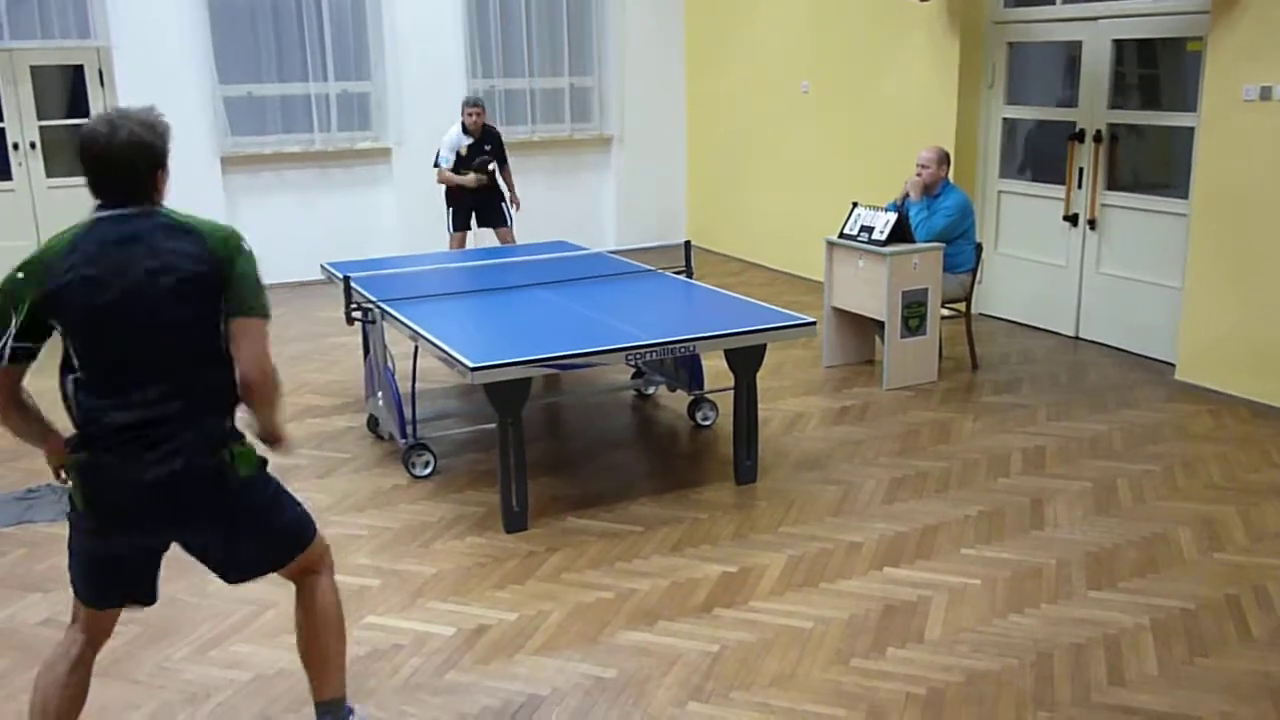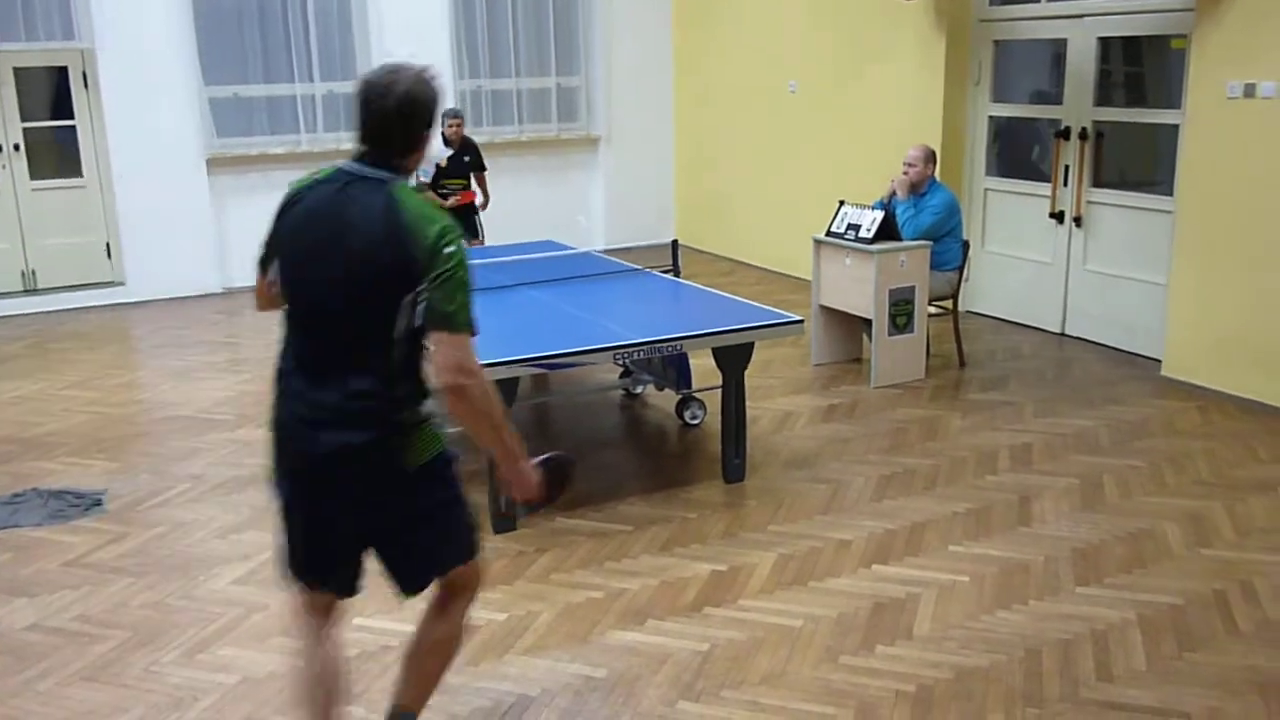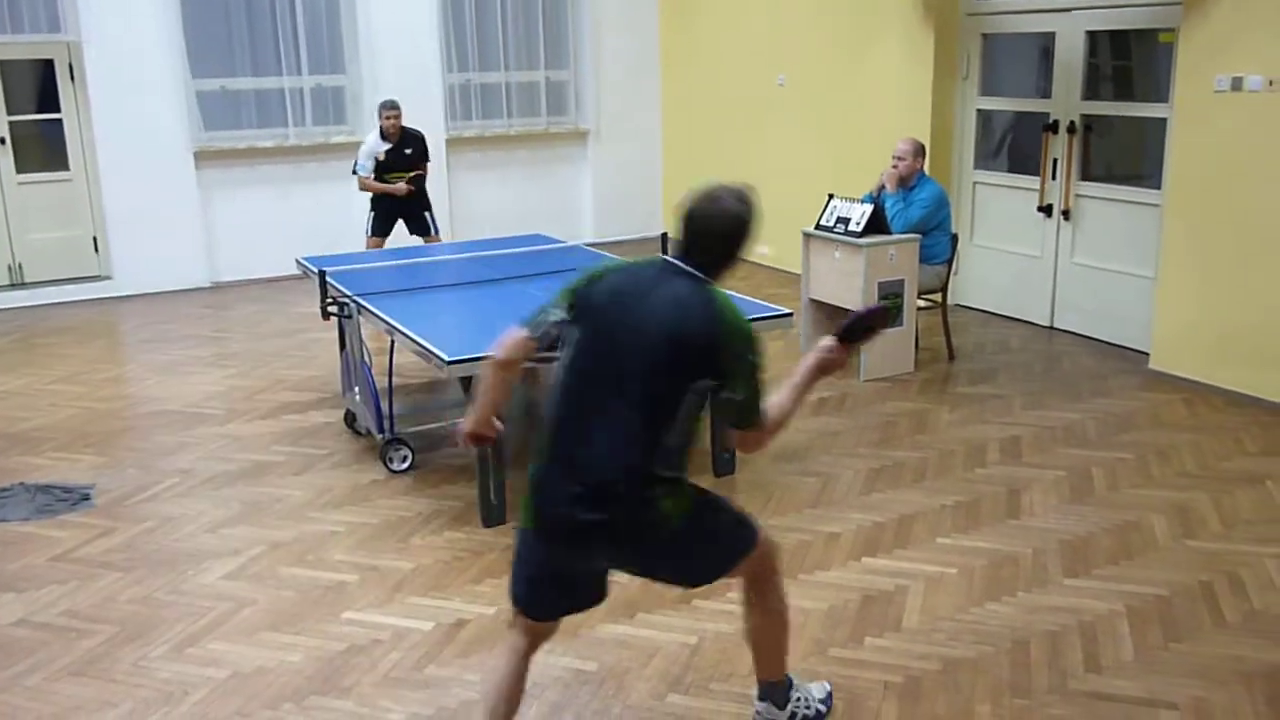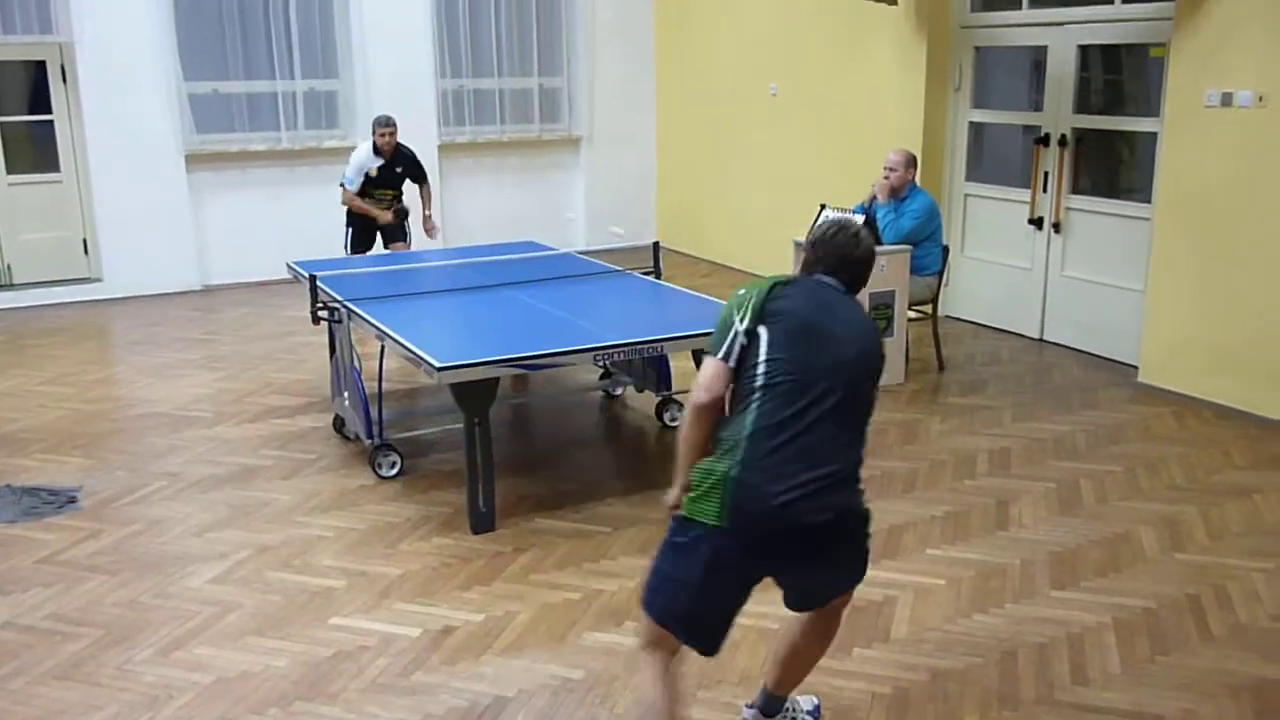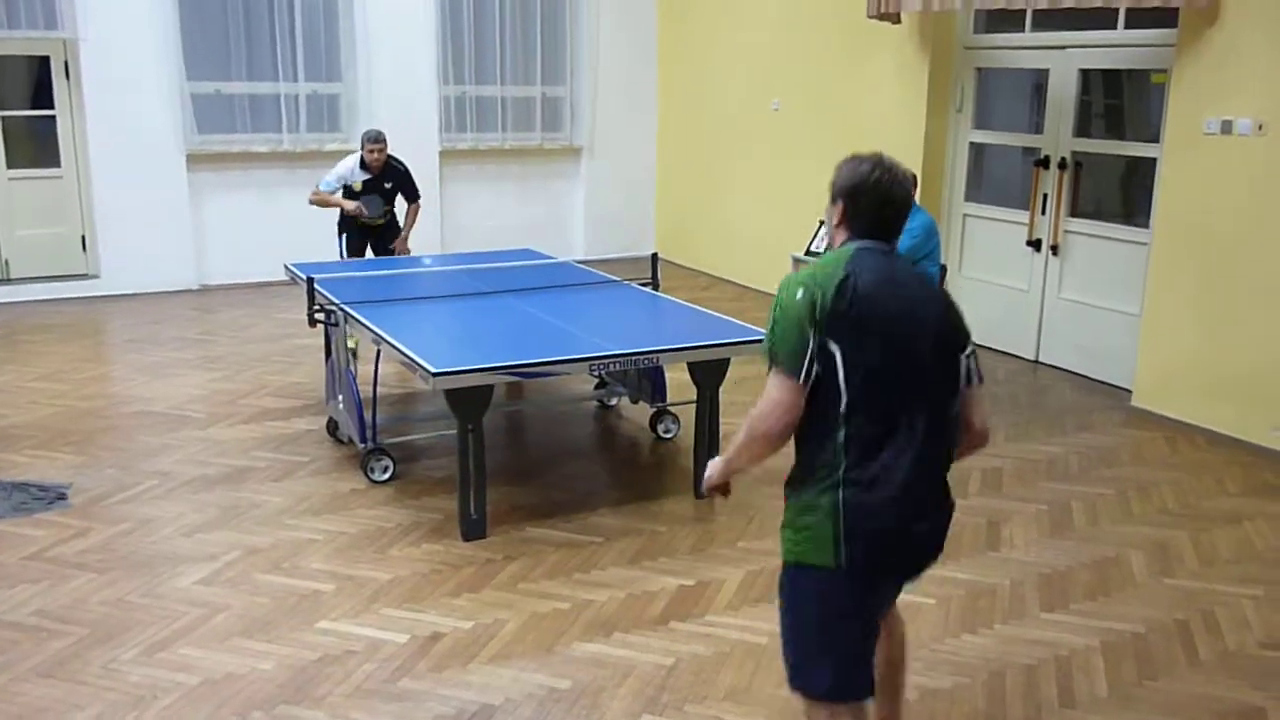
dt=0.4s
person 1, frame 1
right shoulder: (218, 245)
right elbow: (256, 375)
left wrist: (57, 447)
right wrist: (270, 427)
left hip: (108, 486)
right hip: (211, 471)
left knee: (86, 630)
right knee: (314, 567)
person 1, frame 2
left shoulder: (301, 200)
right shoulder: (430, 230)
left elbow: (270, 295)
right elbow: (455, 378)
right wrist: (512, 463)
left hip: (300, 448)
right hip: (393, 451)
left knee: (317, 614)
right knee: (460, 584)
person 1, frame 3
left shoulder: (603, 281)
right shoulder: (729, 328)
left elbow: (506, 356)
right elbow: (755, 437)
left wrist: (479, 416)
right wrist: (813, 367)
left hip: (552, 504)
right hip: (646, 510)
left knee: (526, 633)
right knee: (761, 562)
person 1, frame 4
left shoulder: (765, 296)
right shoulder: (870, 336)
left elbow: (705, 399)
left wrist: (682, 485)
left hip: (737, 502)
right hip: (831, 518)
left knee: (659, 643)
right knee: (831, 595)
person 1, frame 5
left shoulder: (812, 285)
right shoulder: (937, 301)
left elbow: (778, 417)
right elbow: (973, 429)
left wrist: (725, 466)
left hip: (836, 520)
right hip: (921, 517)
right knee: (873, 606)
